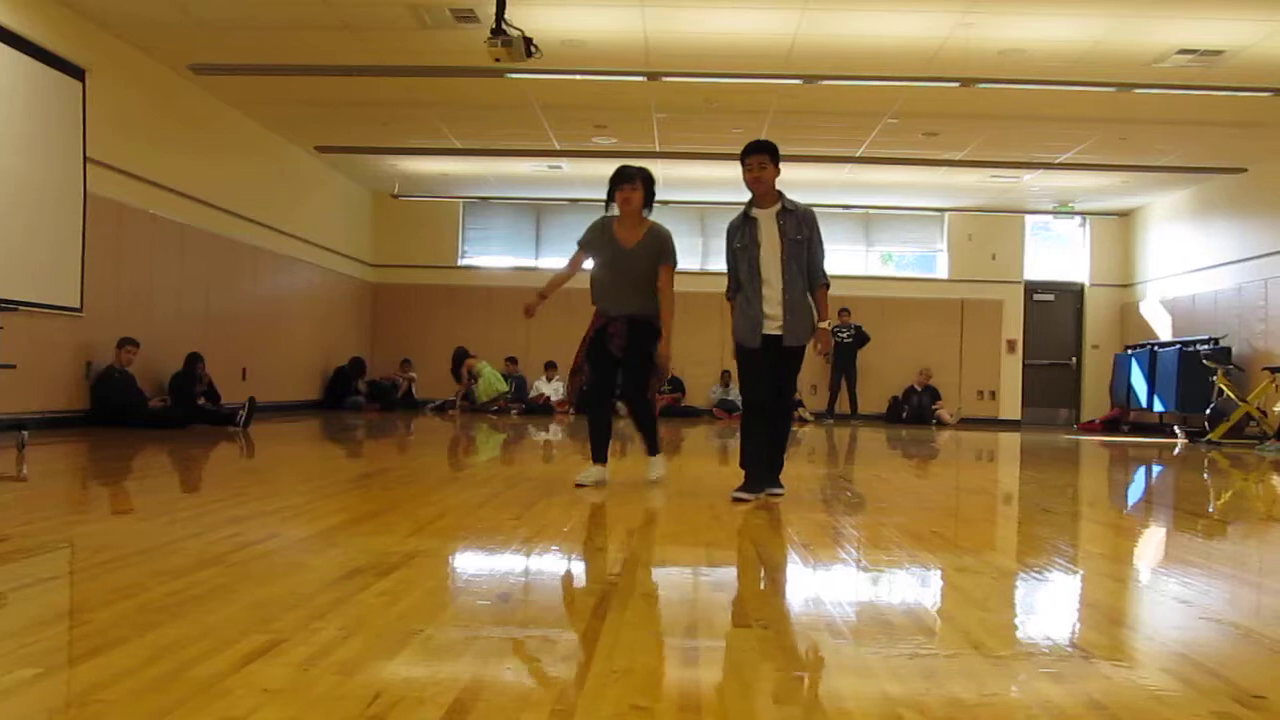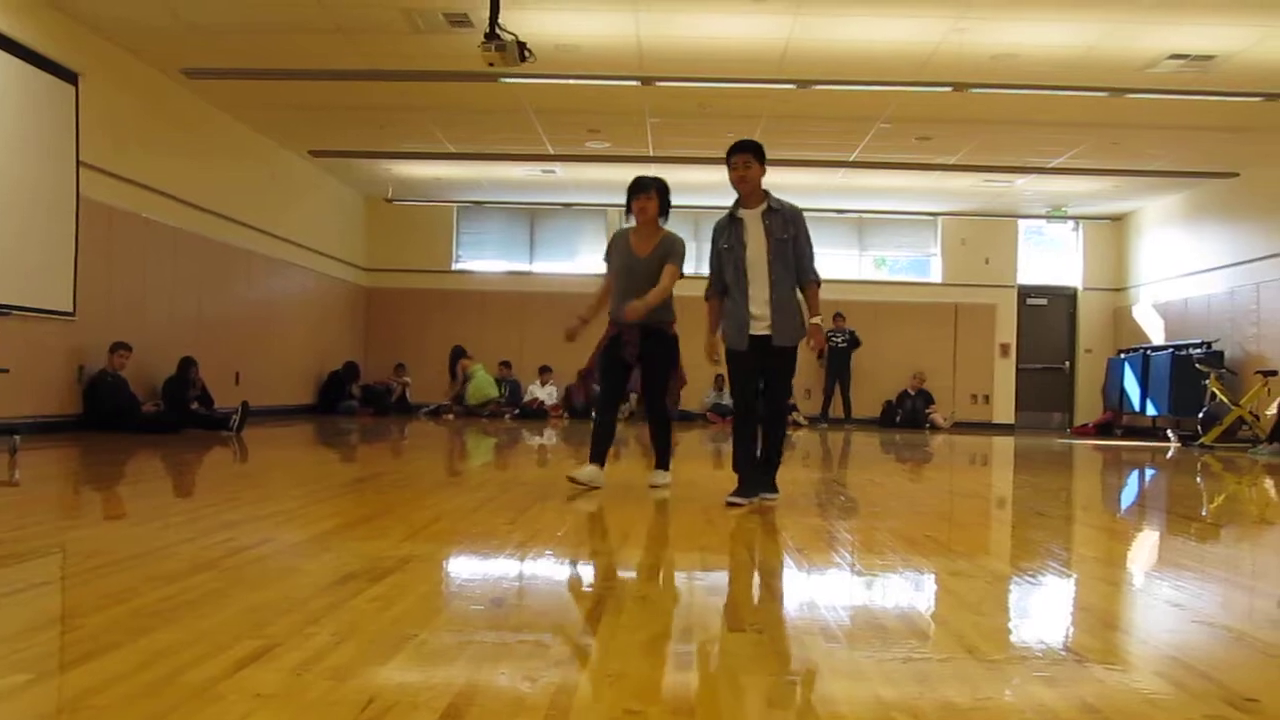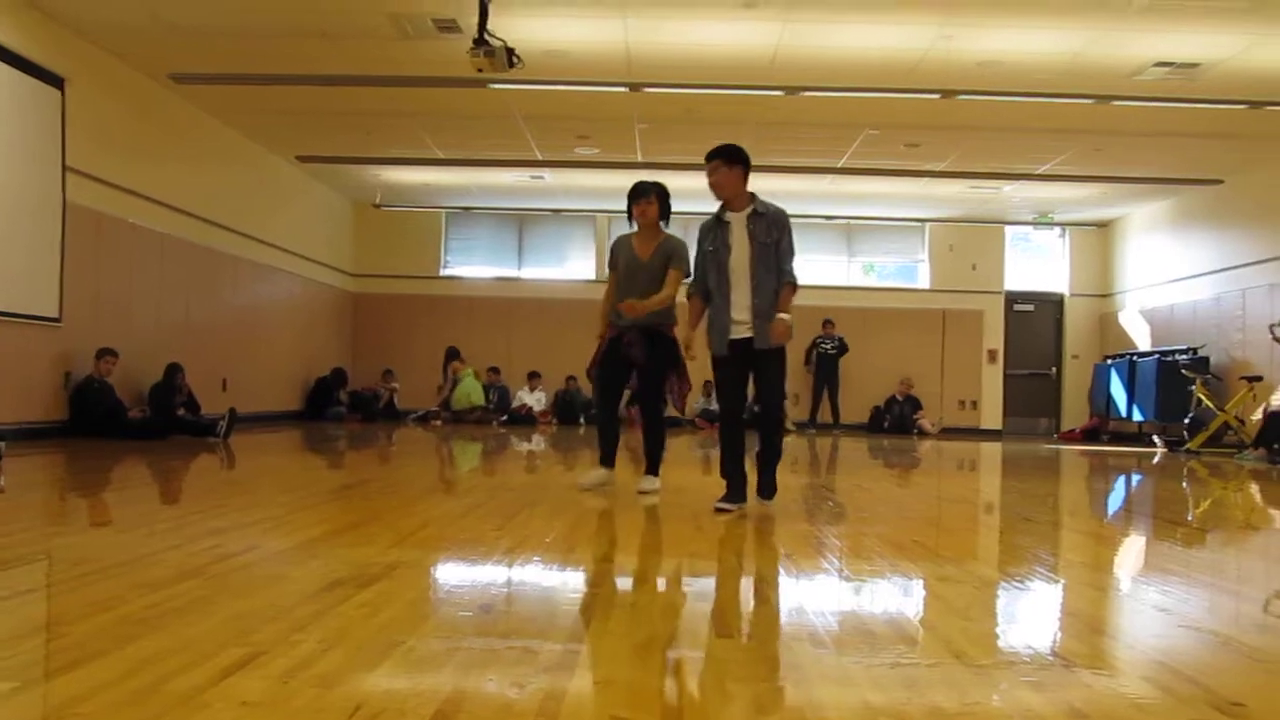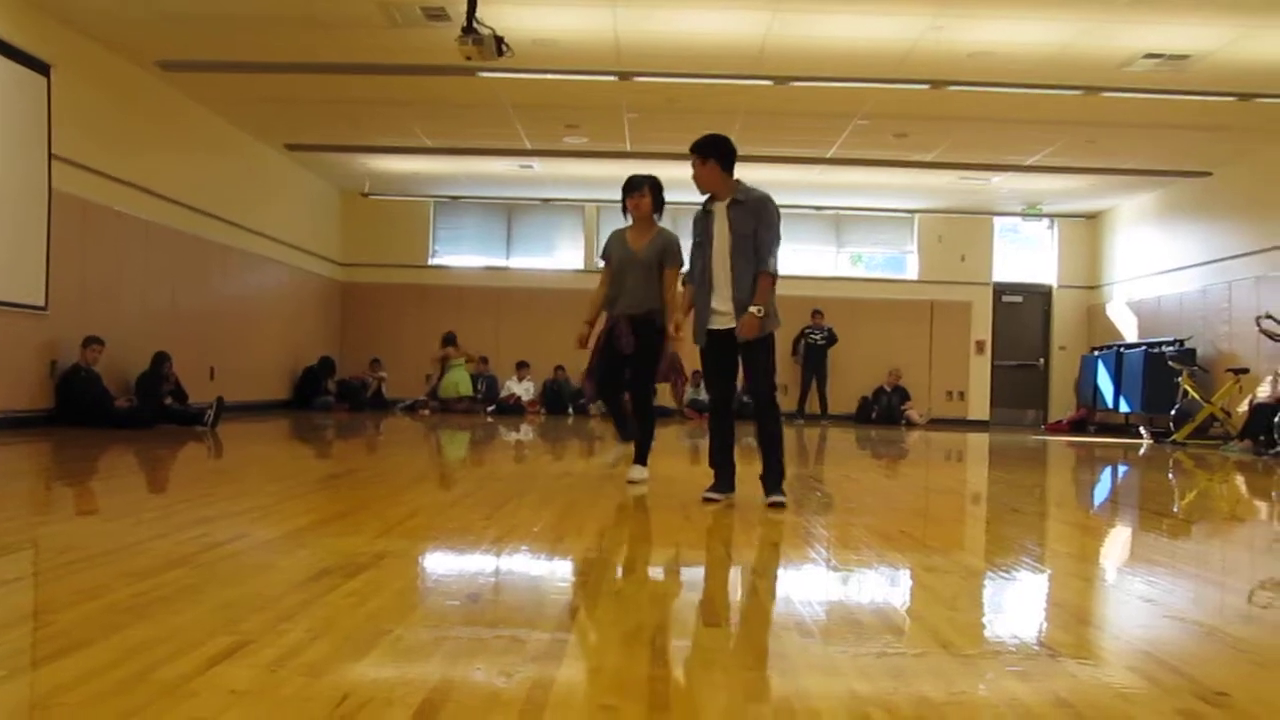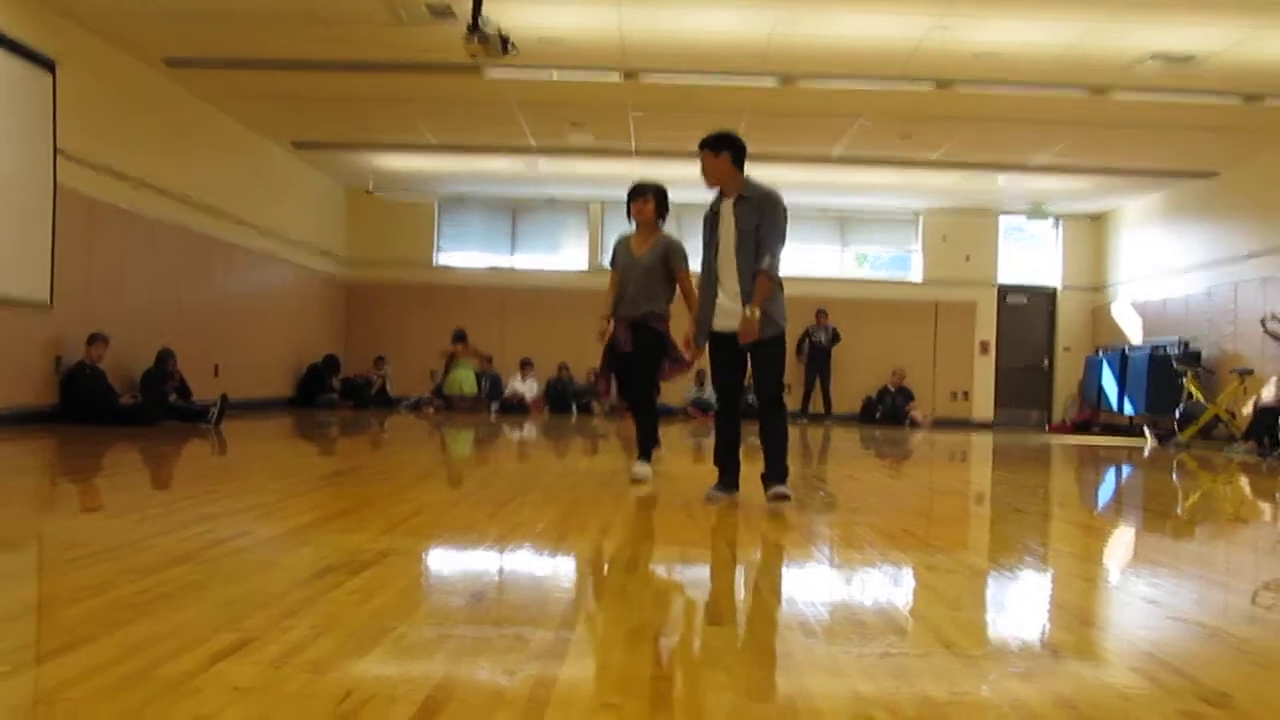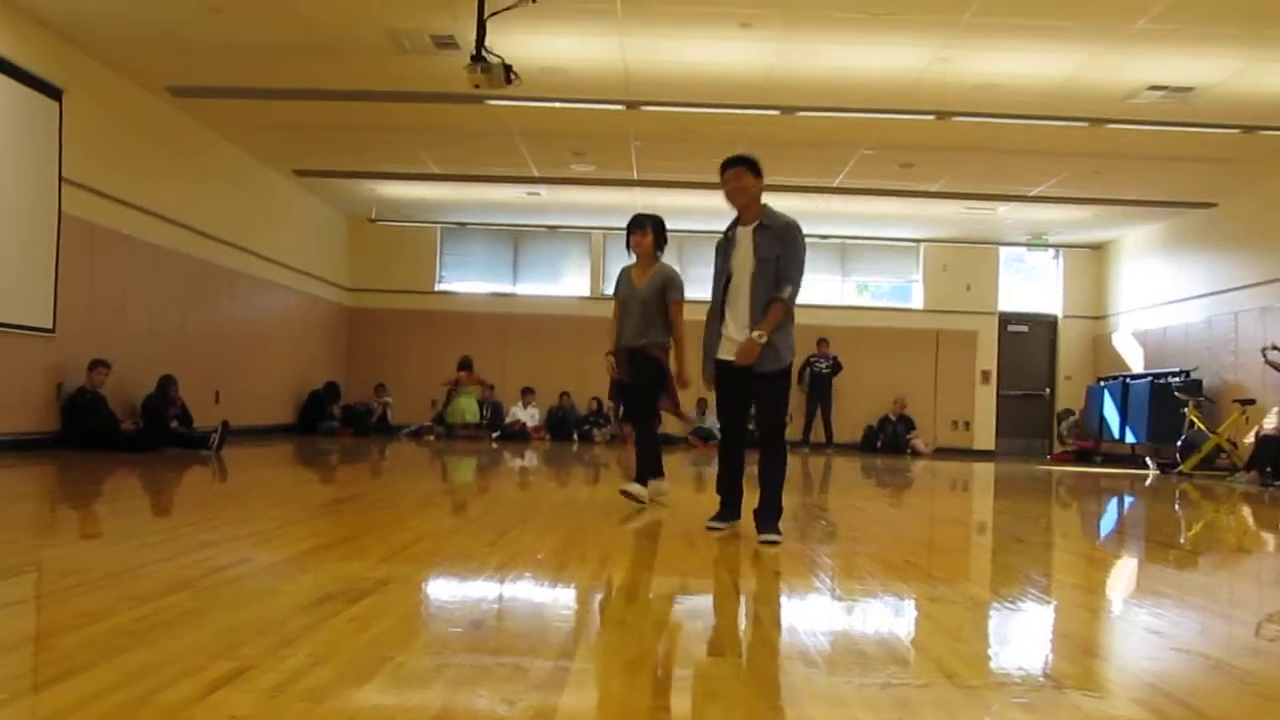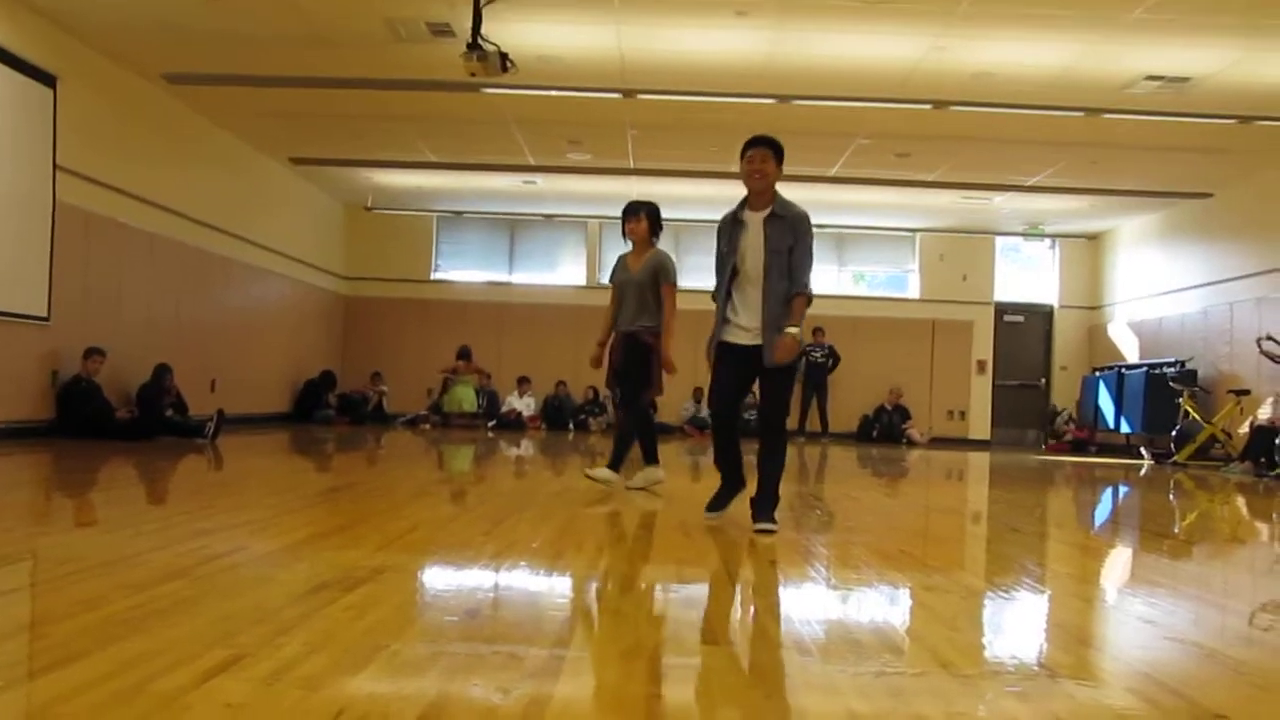
dt=0.2s
person 1, frame 1
left shoulder: (803, 217)
right shoulder: (737, 227)
left elbow: (817, 276)
right elbow: (733, 286)
left wrist: (823, 323)
right wrist: (735, 331)
left hip: (792, 330)
right hip: (752, 331)
left knee: (782, 404)
right knee: (754, 403)
left ankle: (773, 473)
right ankle: (753, 477)
person 1, frame 2
left shoulder: (789, 217)
right shoulder: (723, 228)
left elbow: (806, 273)
right elbow: (716, 287)
left wrist: (814, 317)
right wrist: (711, 332)
left hip: (782, 330)
right hip: (740, 333)
left knee: (777, 406)
right knee: (745, 407)
left ankle: (767, 476)
right ankle: (747, 481)
person 1, frame 3
left shoulder: (774, 219)
right shoulder: (709, 229)
left elbow: (786, 274)
right elbow: (700, 286)
left wrist: (783, 315)
right wrist: (690, 328)
left hip: (765, 333)
right hip: (725, 336)
left knee: (772, 408)
right knee: (730, 412)
left ankle: (767, 475)
right ankle: (734, 488)
person 1, frame 4
left shoulder: (759, 204)
right shoulder: (702, 216)
left elbow: (767, 263)
left wrist: (755, 310)
right wrist: (682, 314)
left hip: (753, 322)
right hip: (713, 325)
left knee: (763, 397)
right knee: (719, 402)
left ankle: (774, 480)
right ankle: (723, 477)
person 1, frame 5
left shoulder: (766, 201)
right shoulder: (713, 213)
left elbow: (768, 261)
left wrist: (754, 312)
right wrist: (700, 325)
left hip: (764, 322)
right hip: (722, 325)
left knee: (770, 397)
right knee: (727, 402)
left ankle: (776, 477)
right ankle: (727, 477)
person 1, frame 6
left shoulder: (785, 230)
right shoulder: (726, 241)
left elbow: (787, 291)
left wrist: (759, 336)
right wrist: (709, 355)
left hip: (770, 353)
right hip: (728, 353)
left knee: (771, 434)
right knee: (731, 433)
left ankle: (768, 518)
right ankle: (728, 507)
person 1, frame 7
left shoulder: (796, 220)
right shoulder: (728, 224)
left elbow: (801, 284)
left wrist: (792, 330)
right wrist: (715, 336)
left hip: (776, 342)
right hip: (733, 339)
left knee: (772, 424)
right knee: (721, 412)
left ankle: (765, 507)
right ankle: (730, 481)
person 2, frame 1
left shoulder: (660, 237)
right shoulder: (600, 229)
left elbow: (666, 289)
right elbow: (572, 267)
left wrist: (666, 337)
right wrist: (541, 296)
left hip: (643, 326)
right hip: (605, 324)
left knee: (635, 394)
right knee: (598, 394)
left ankle: (655, 454)
right ankle: (598, 465)
person 2, frame 2
left shoulder: (673, 244)
right shoulder: (619, 240)
left elbow: (666, 285)
left wrist: (643, 304)
right wrist: (583, 319)
left hip: (656, 333)
right hip: (620, 331)
left knee: (653, 403)
right knee: (607, 398)
left ankle: (662, 467)
right ankle: (595, 467)
person 2, frame 3
left shoulder: (675, 247)
right shoulder: (620, 245)
left elbow: (670, 292)
right elbow: (611, 292)
left wrist: (646, 306)
right wrist: (602, 331)
left hip: (657, 334)
right hip: (621, 333)
left knee: (650, 405)
right knee: (606, 397)
left ankle: (652, 473)
right ankle: (606, 467)
person 2, frame 4
left shoulder: (667, 241)
right shoulder: (615, 239)
left elbow: (671, 290)
right elbow: (604, 284)
left wrist: (671, 327)
right wrist: (588, 321)
left hip: (649, 326)
right hip: (616, 324)
left knee: (641, 393)
right knee: (606, 387)
left ankle: (640, 461)
right ankle: (627, 440)
person 2, frame 5
left shoulder: (669, 245)
right shoulder: (622, 244)
left elbow: (687, 290)
right elbow: (614, 286)
right wrist: (606, 318)
left hip: (651, 327)
right hip: (623, 327)
left knee: (644, 391)
right knee: (627, 390)
left ankle: (644, 458)
right ankle: (651, 443)
person 2, frame 6
left shoulder: (668, 277)
right shoulder: (624, 274)
left elbow: (677, 325)
right elbow: (616, 317)
left wrist: (681, 366)
right wrist: (610, 352)
left hip: (652, 356)
right hip: (626, 356)
left knee: (644, 418)
right knee: (638, 419)
left ankle: (641, 482)
right ankle: (656, 478)
person 2, frame 7
left shoulder: (661, 261)
right shoulder: (622, 261)
left elbow: (669, 308)
left wrist: (666, 348)
right wrist: (601, 343)
left hip: (645, 341)
right hip: (623, 340)
left knee: (629, 404)
right knee: (637, 405)
left ankle: (613, 468)
right ankle: (652, 467)
